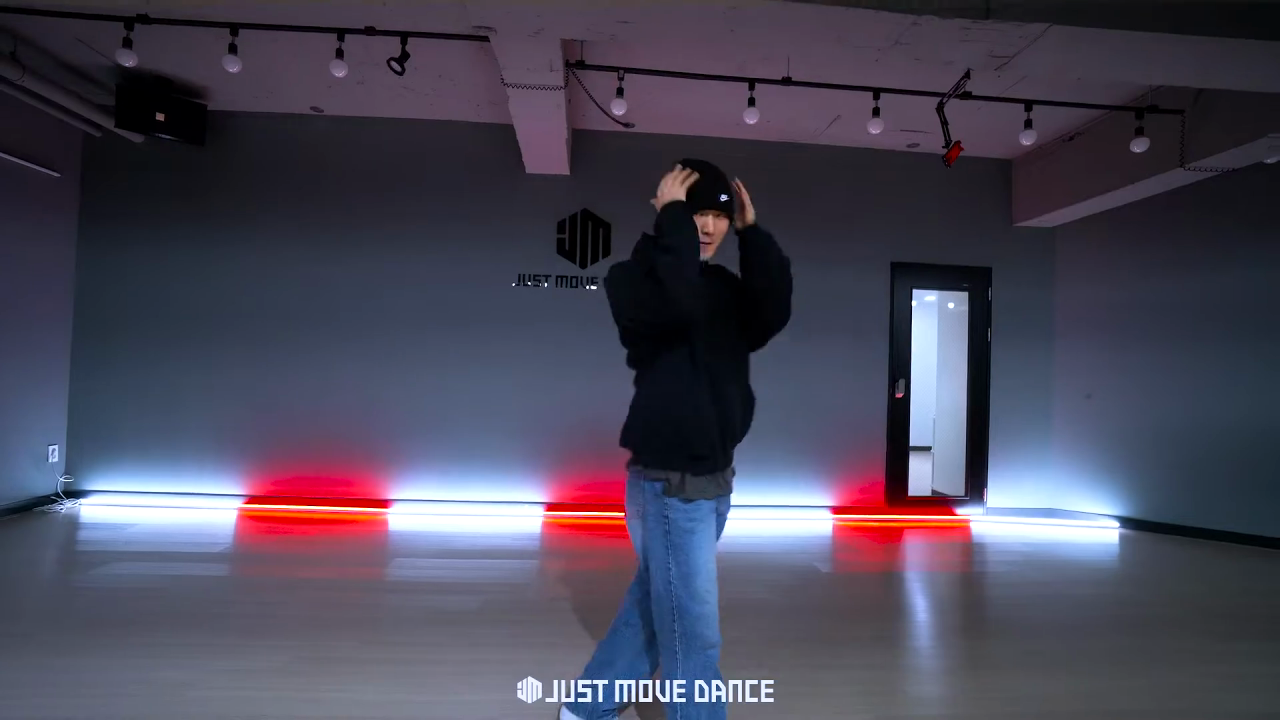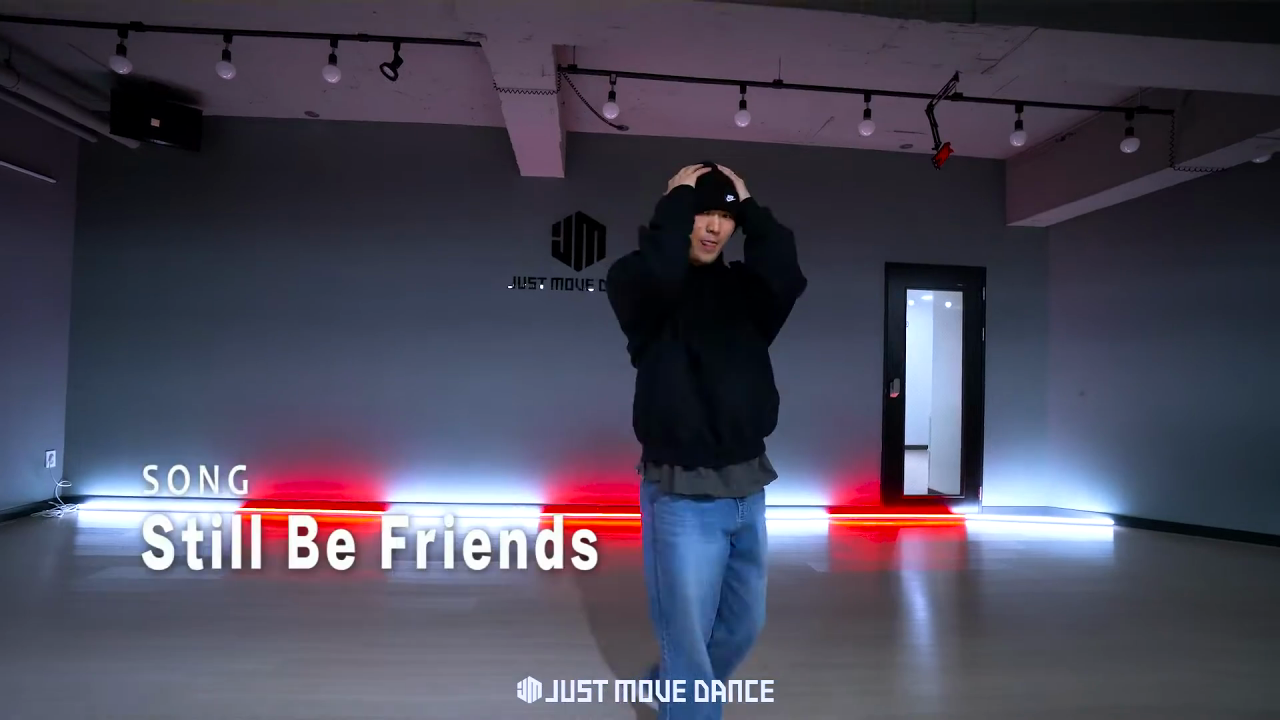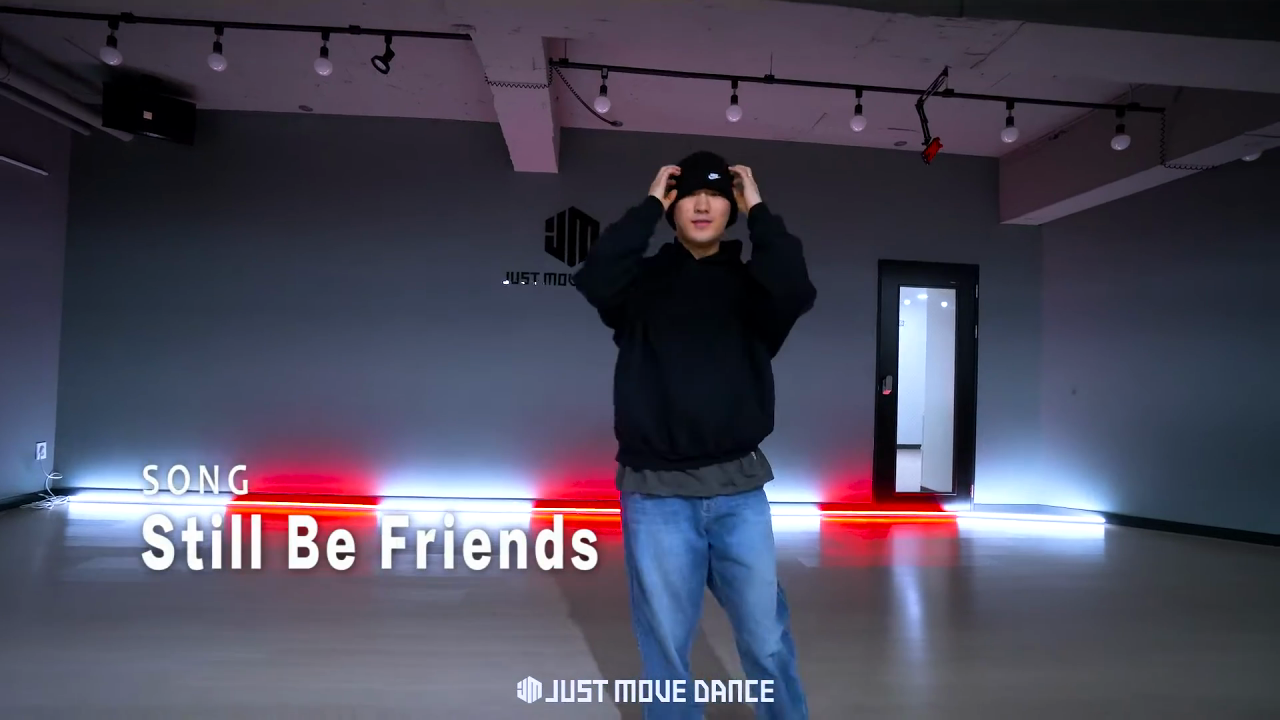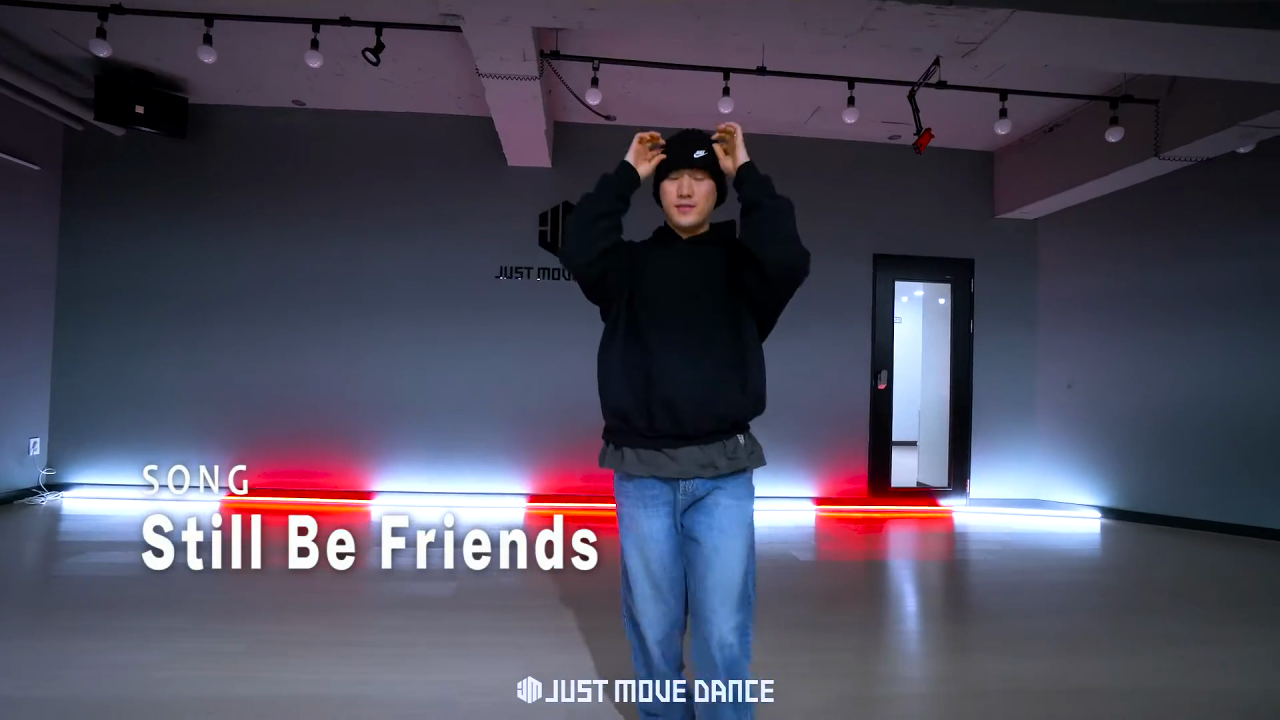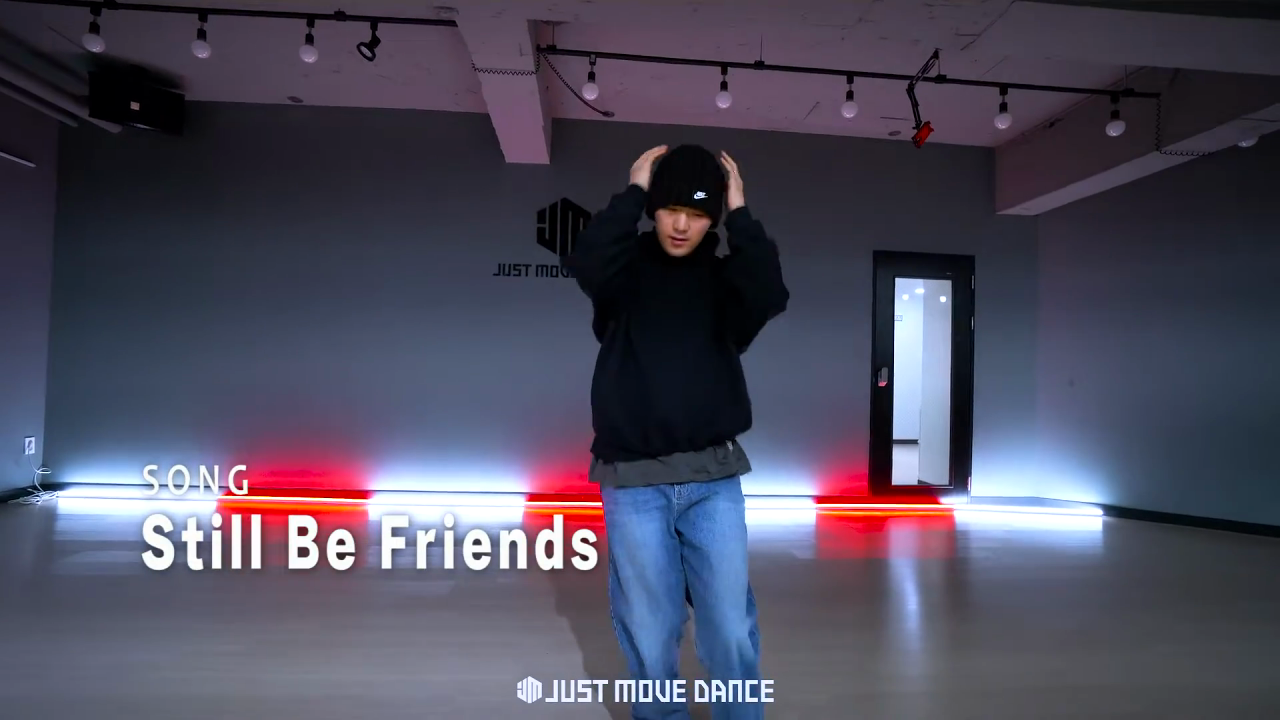
dt=0.3s
person 1, frame 1
left shoulder: (722, 286)
right shoulder: (633, 279)
left elbow: (772, 314)
right elbow: (677, 303)
left wrist: (754, 231)
right wrist: (672, 215)
left hip: (711, 481)
right hip: (671, 485)
left knee: (650, 610)
right knee: (695, 635)
person 1, frame 2
left shoulder: (742, 288)
right shoulder: (639, 283)
left elbow: (786, 279)
right elbow: (659, 269)
left wrist: (750, 206)
right wrist: (678, 198)
left hip: (744, 486)
right hip: (680, 490)
left knee: (742, 624)
right knee: (689, 637)
person 1, frame 3
left shoulder: (751, 284)
right shoulder: (643, 281)
left elbow: (795, 293)
right elbow: (597, 281)
left wrist: (760, 212)
right wrist: (648, 206)
left hip: (739, 488)
right hip: (656, 492)
left knee: (766, 637)
right knee: (667, 640)
person 1, frame 4
left shoulder: (742, 263)
right shoulder: (632, 264)
left elbow: (788, 258)
right elbow: (579, 251)
left wrist: (746, 172)
right wrist: (626, 173)
left hip: (723, 471)
right hip: (643, 472)
left knee: (722, 630)
right knee: (653, 626)
person 1, frame 5
left shoulder: (725, 280)
right shoulder: (622, 272)
left elbow: (769, 296)
right elbow: (586, 264)
left wrist: (739, 212)
right wrist: (634, 189)
left hip: (714, 478)
right hip: (633, 481)
left knee: (730, 630)
right knee: (649, 631)
